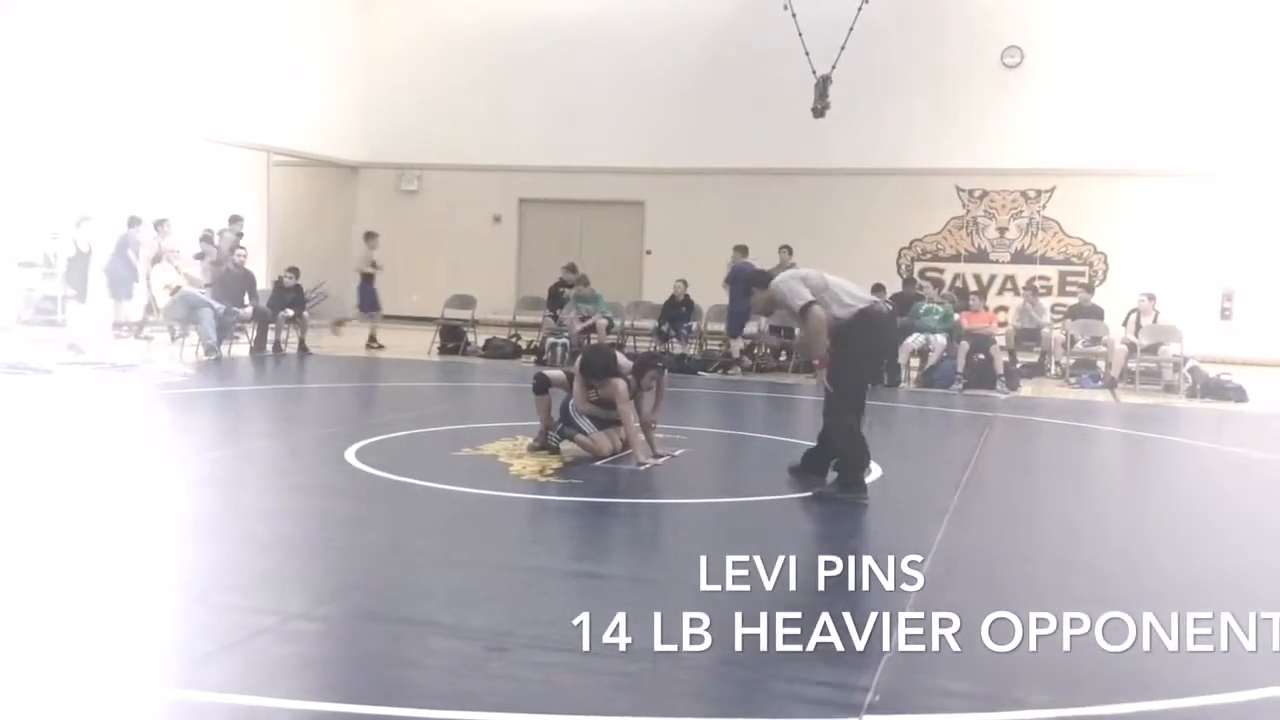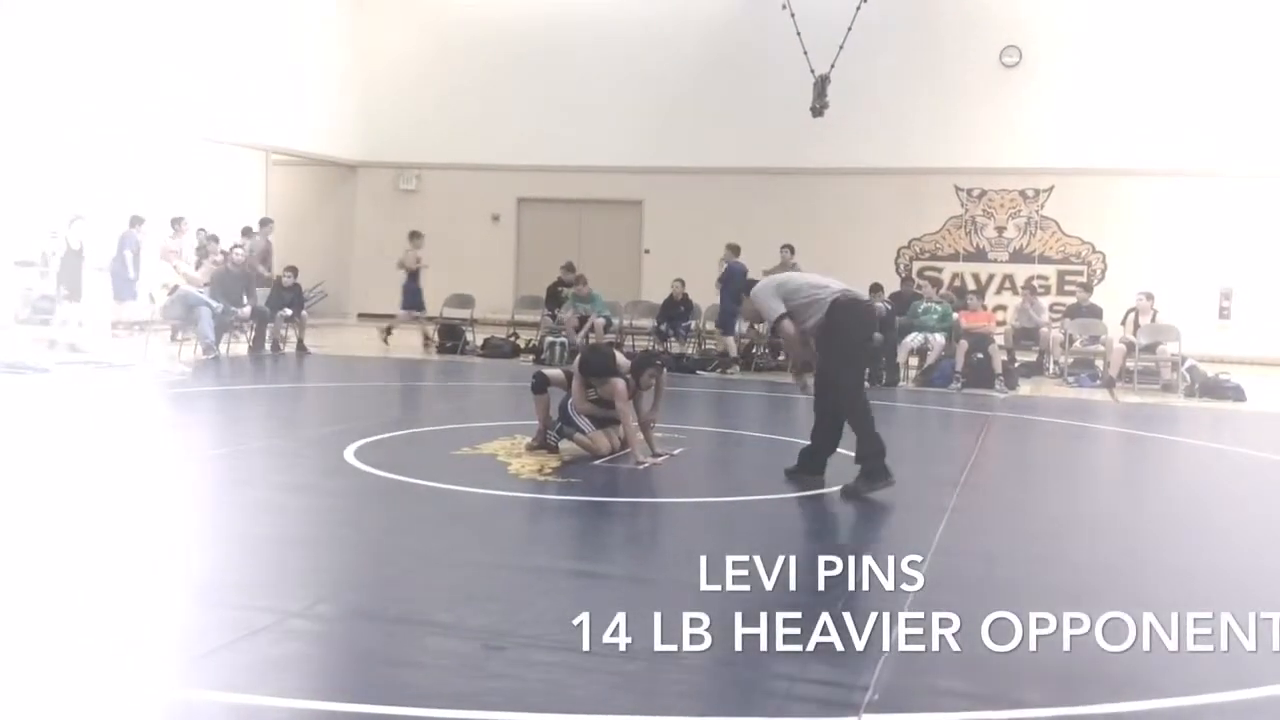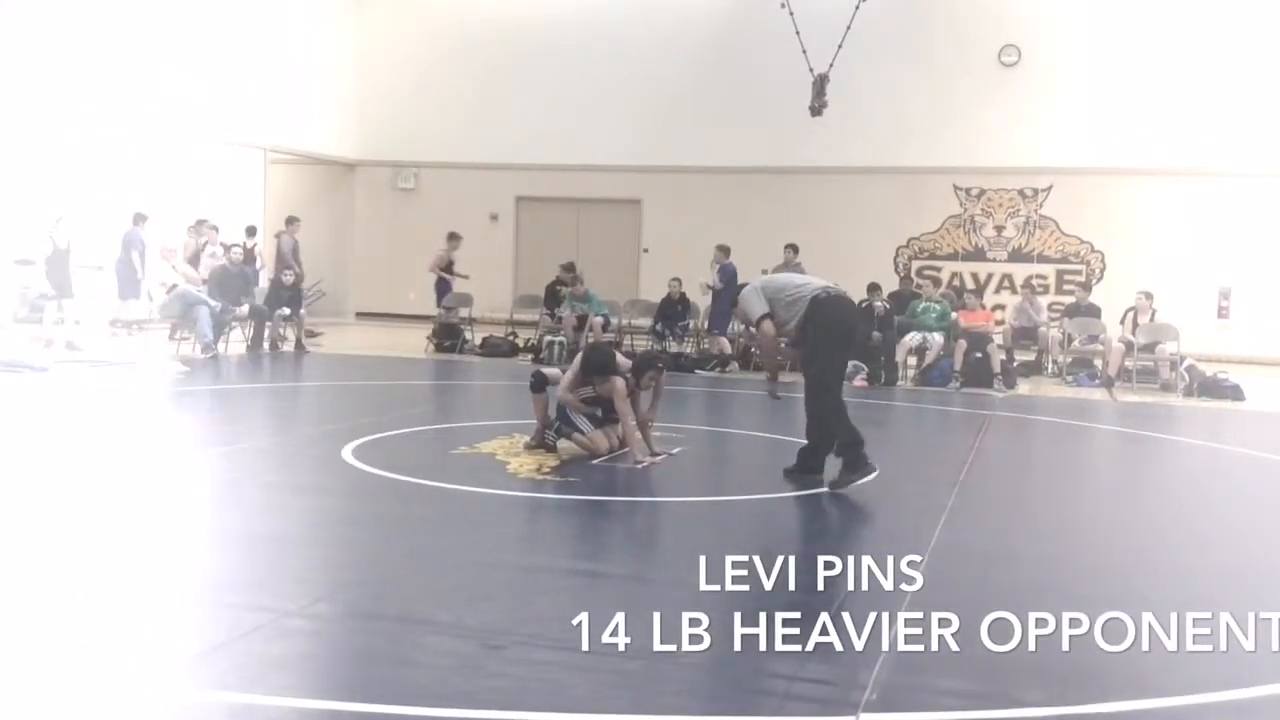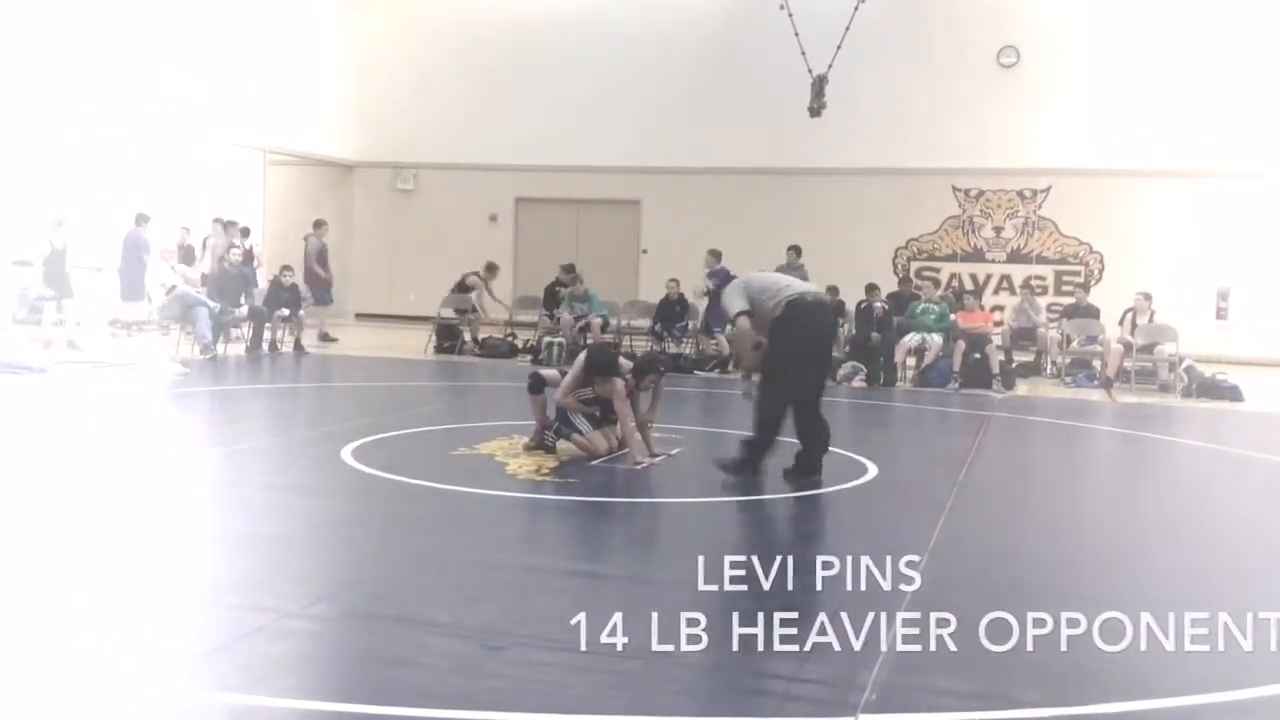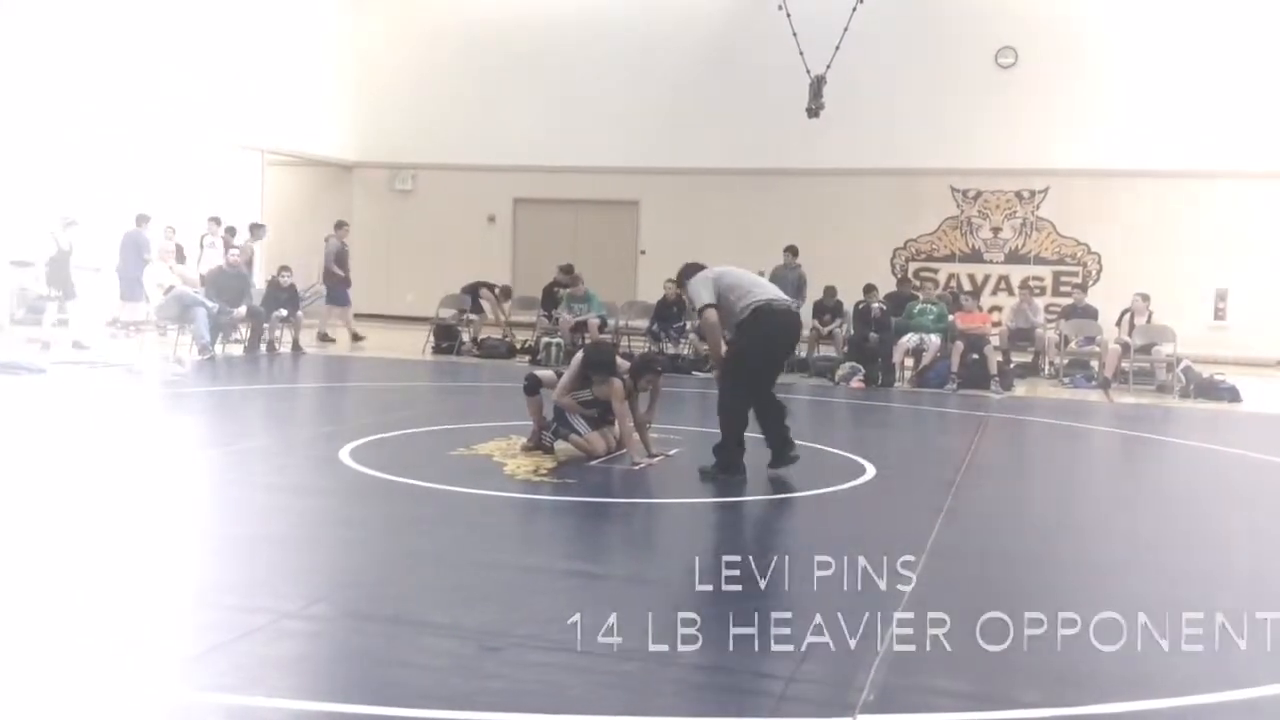
dt=0.3s
person 1, frame 1
left shoulder: (780, 284)
right shoulder: (789, 285)
left elbow: (818, 317)
left wrist: (821, 365)
left hip: (864, 325)
right hip: (875, 323)
left knee: (841, 405)
right knee: (841, 402)
left ankle: (852, 481)
right ankle: (815, 464)
person 1, frame 2
left shoulder: (759, 292)
right shoulder: (775, 289)
left elbow: (789, 333)
left wrist: (798, 373)
left hip: (844, 316)
right hip: (859, 312)
left knee: (847, 393)
right knee: (828, 393)
left ankle: (874, 470)
right ankle: (812, 463)
person 1, frame 3
left shoulder: (748, 293)
right shoulder: (771, 293)
left elbow: (768, 333)
left wrist: (772, 376)
left hip: (825, 312)
right hip: (844, 309)
left knee: (822, 389)
right knee: (820, 389)
left ankle: (855, 460)
right ankle: (811, 463)
person 1, frame 4
left shoulder: (731, 290)
right shoulder: (757, 283)
left elbow: (743, 327)
left wrist: (749, 369)
left hip: (797, 315)
right hip: (824, 312)
left knee: (774, 391)
right knee: (807, 395)
left ankle: (751, 462)
right ankle: (809, 466)
person 1, frame 5
left shoulder: (698, 280)
right shoulder: (723, 276)
left elbow: (710, 320)
left wrist: (716, 362)
left hip: (763, 318)
right hip: (791, 318)
left knee: (733, 390)
right knee: (759, 388)
left ankle: (729, 464)
right ankle: (783, 448)
